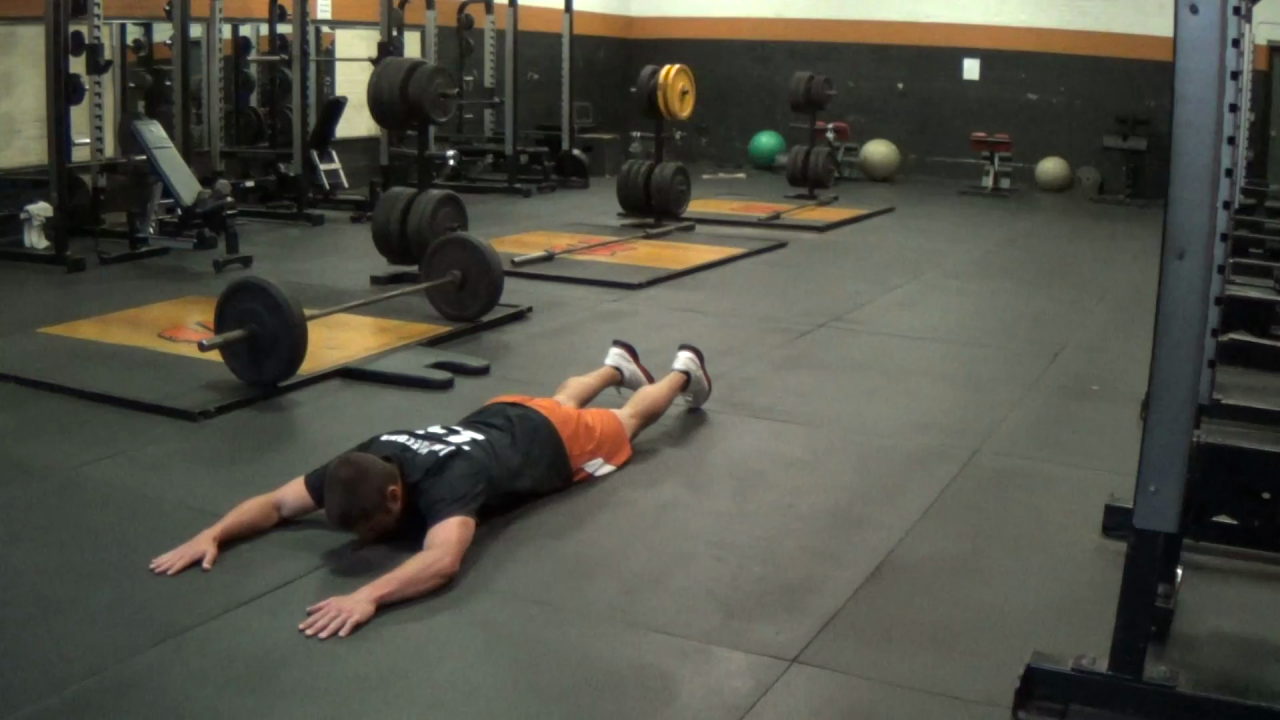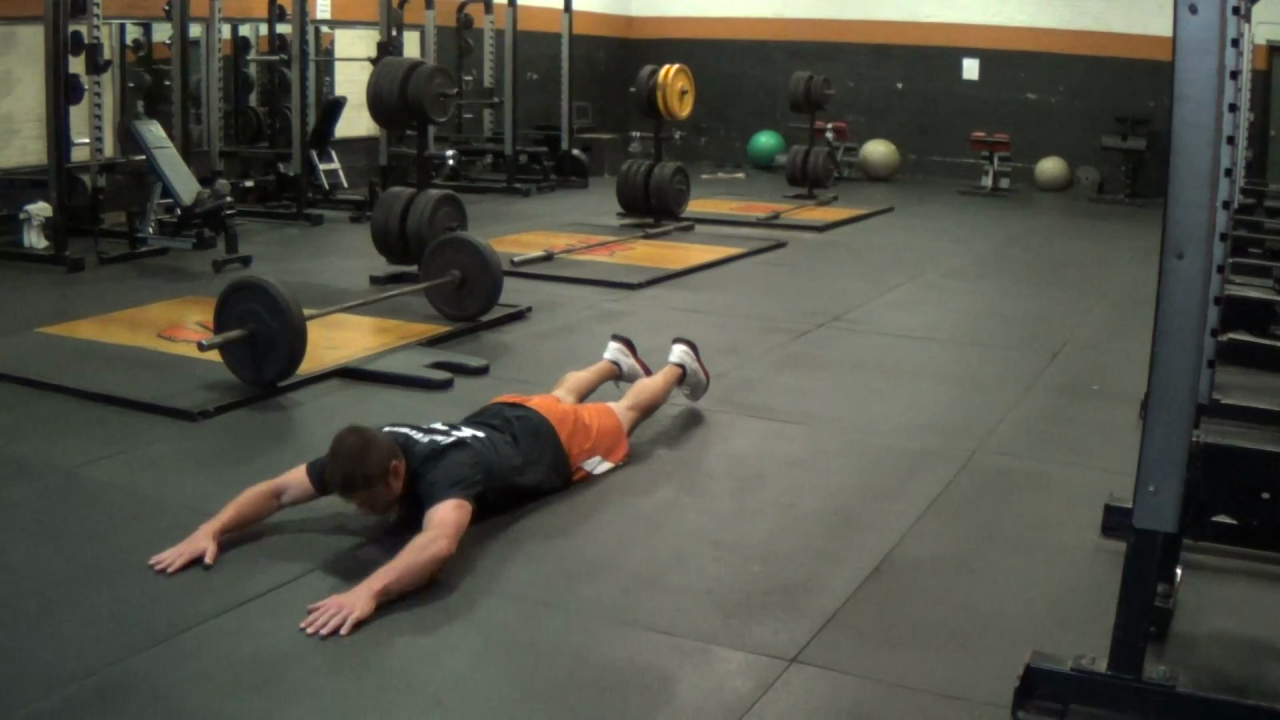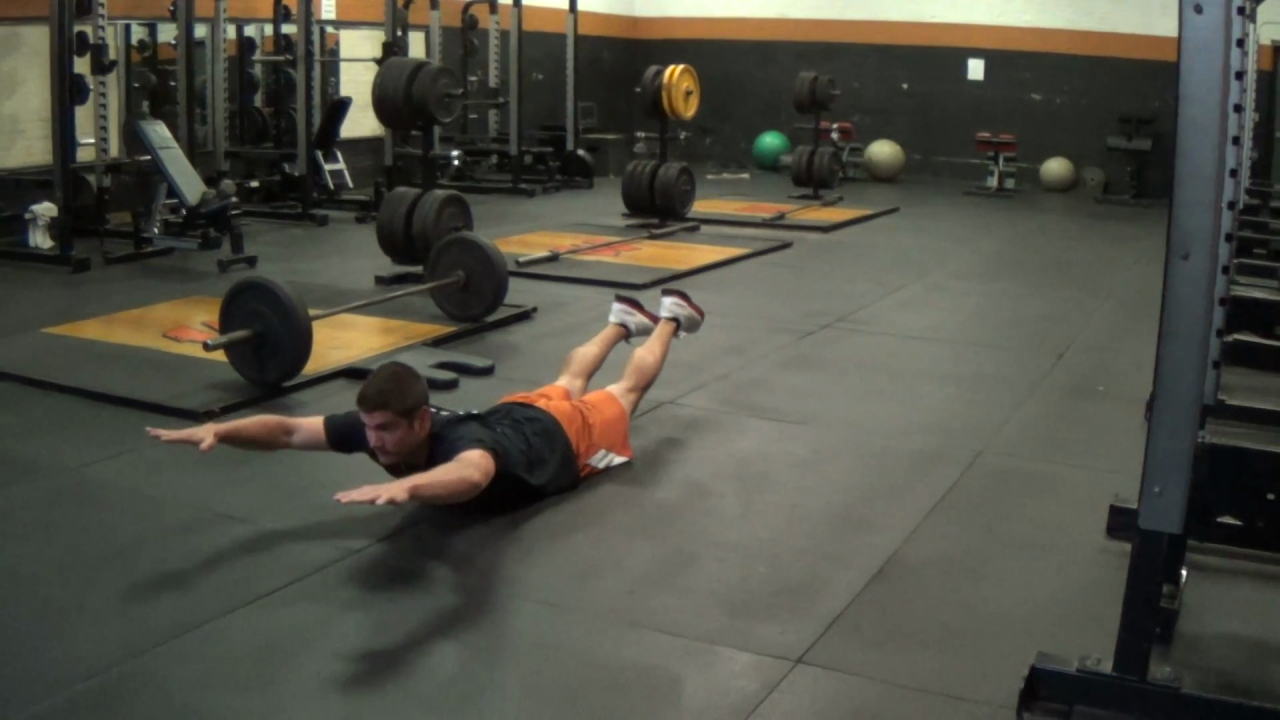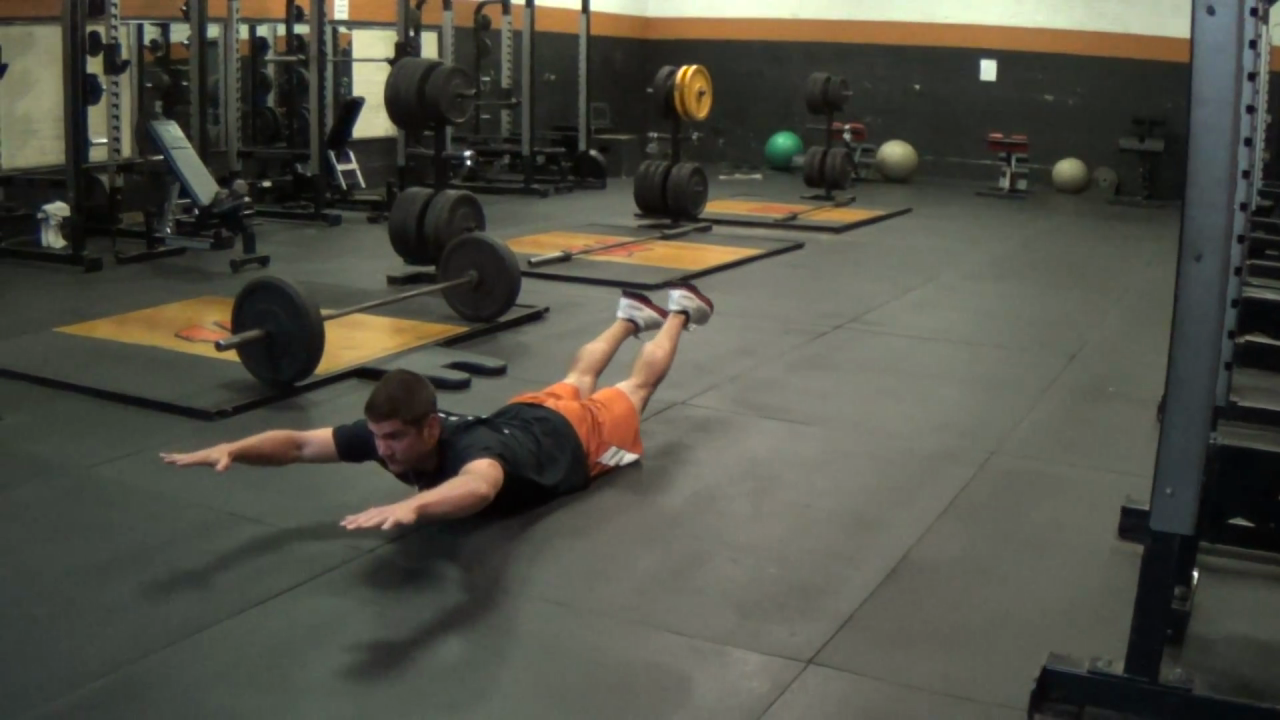
dt=0.4s
person 1, frame 1
left shoulder: (445, 483)
right shoulder: (367, 460)
left elbow: (443, 561)
right elbow: (277, 502)
left wrist: (369, 594)
right wrist: (212, 534)
left hip: (552, 443)
right hip: (497, 418)
left knee: (625, 422)
right knee: (564, 398)
left ankle: (683, 371)
right ankle: (618, 364)
person 1, frame 2
left shoulder: (442, 470)
right shoulder: (367, 456)
left elbow: (437, 542)
right elbow: (277, 488)
left wrist: (367, 591)
right wrist: (214, 529)
left hip: (534, 432)
right hip: (499, 418)
left knee: (613, 423)
right knee: (561, 394)
left ankle: (678, 367)
right ankle: (618, 359)
person 1, frame 3
left shoulder: (460, 442)
right shoulder: (378, 424)
left elbow: (472, 476)
right elbow: (289, 429)
left wrist: (403, 486)
right wrist: (216, 429)
left hip: (564, 439)
right hip: (512, 414)
left knee: (625, 391)
right knee: (568, 382)
left ankle: (669, 317)
right ankle: (625, 320)
person 1, frame 4
left shoulder: (468, 450)
right shoulder: (385, 431)
left elbow: (481, 490)
right elbow: (300, 443)
left wrist: (410, 505)
right wrist: (230, 448)
left hip: (574, 438)
right hip: (521, 417)
left knee: (635, 389)
right knee: (579, 377)
left ankle: (680, 311)
right ankle: (632, 315)
